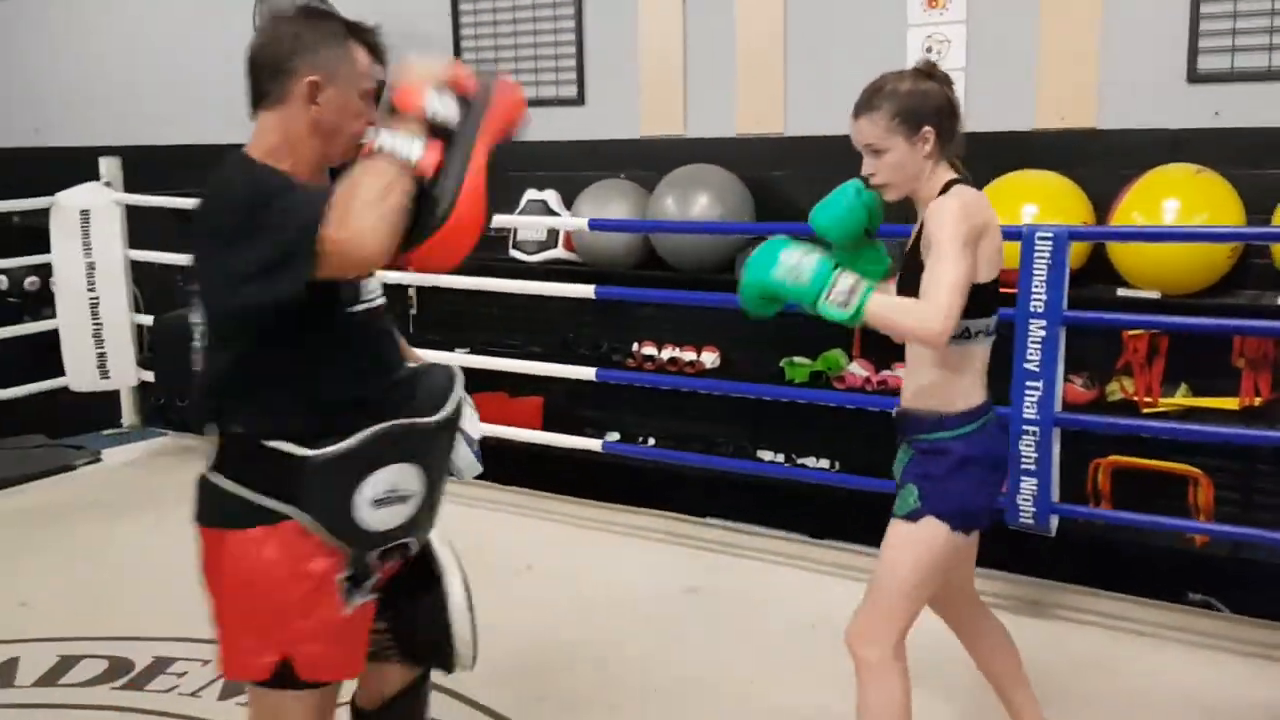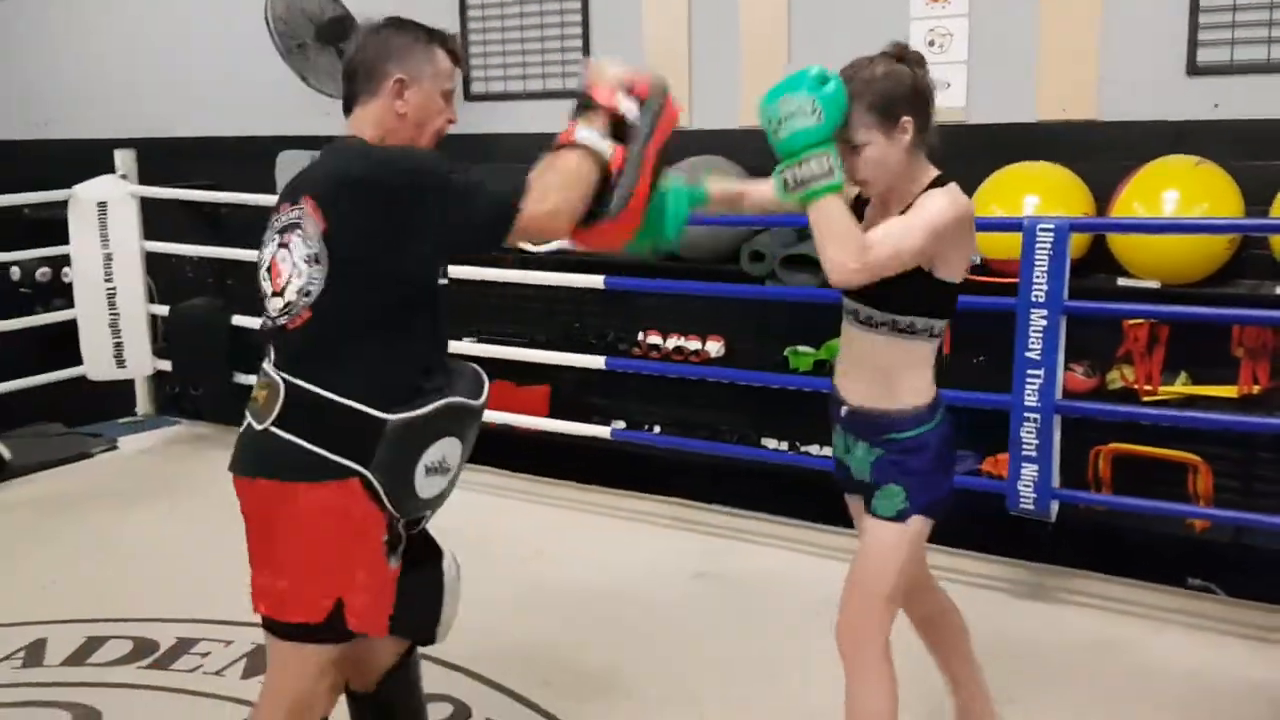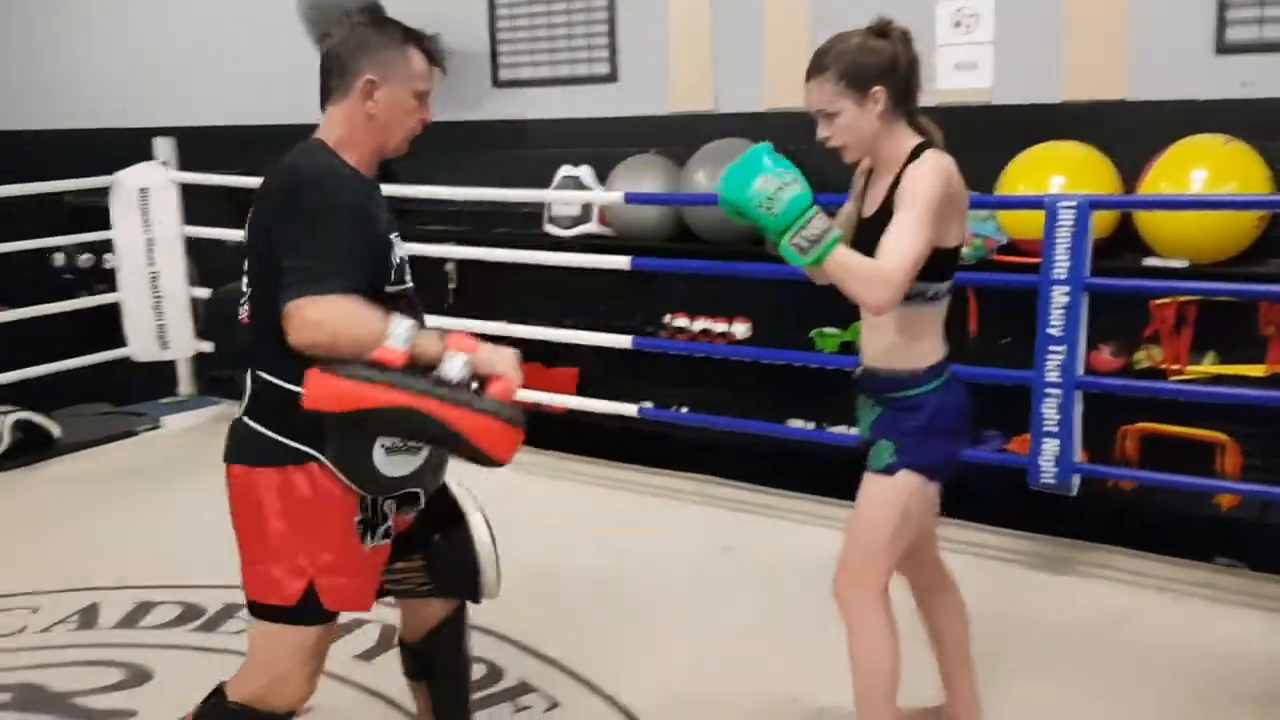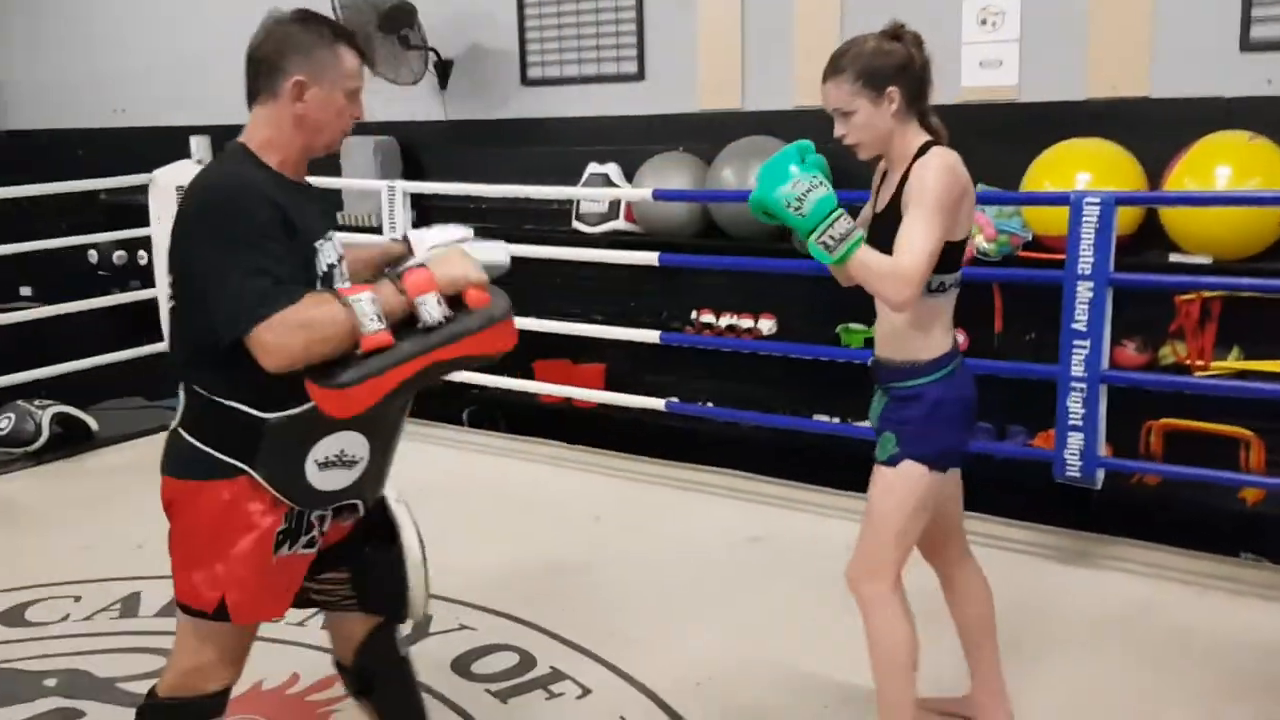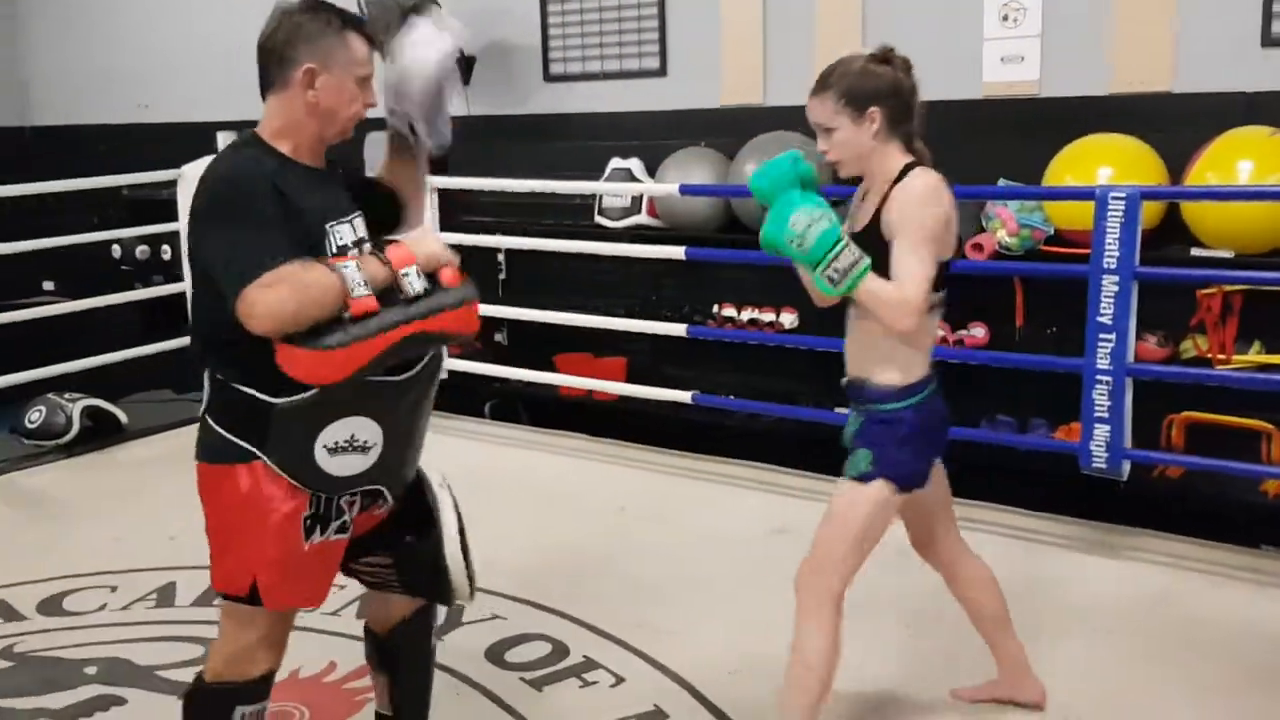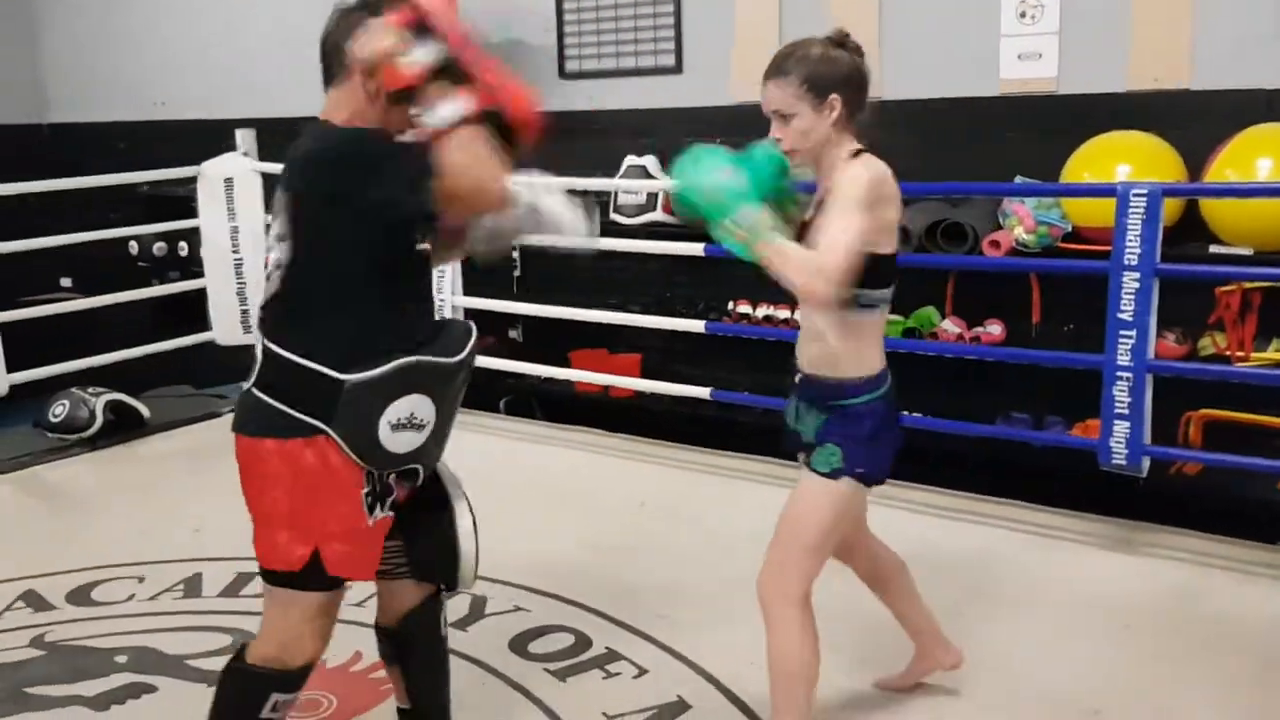
dt=0.3s
person 1, frame 1
left shoulder: (302, 200)
right shoulder: (244, 199)
right elbow: (361, 243)
left wrist: (429, 384)
right wrist: (412, 123)
left hip: (356, 510)
right hip: (282, 522)
left knee: (403, 659)
person 1, frame 2
left shoulder: (328, 183)
right shoulder: (391, 177)
right elbow: (541, 215)
right wrist: (598, 114)
left hip: (339, 460)
right hip: (322, 472)
left knee: (385, 633)
person 1, frame 3
left shoulder: (340, 183)
right shoulder: (315, 187)
right elbow: (313, 323)
left wrist: (431, 351)
right wrist: (458, 352)
left hip: (353, 455)
right hip: (300, 462)
left knee: (437, 595)
person 1, frame 4
left shoulder: (287, 185)
right shoulder: (229, 198)
right elbow: (283, 342)
left wrist: (401, 257)
right wrist: (414, 283)
left hip: (316, 466)
right hip: (239, 474)
left knee: (367, 615)
person 1, frame 5
left shoulder: (325, 172)
right shoulder: (239, 184)
left elbow: (392, 204)
right elbow: (269, 305)
left wrist: (413, 130)
right wrist: (395, 262)
left hip: (354, 449)
right hip: (269, 463)
left knee: (408, 592)
right knee: (250, 649)
person 1, frame 6
left shoulder: (358, 155)
right shoulder: (347, 156)
left elbow: (442, 226)
right elbow: (477, 190)
left wrist: (527, 209)
right wrist: (433, 79)
left hip: (363, 427)
right hip: (310, 432)
left knee: (414, 580)
right knee: (298, 634)
person 2, frame 1
left shoulder: (958, 207)
right shoulder: (933, 214)
left elbow: (935, 326)
right elbow: (896, 320)
left wrist: (823, 282)
right wrist: (851, 245)
left hip: (955, 448)
right hip: (940, 442)
left knee: (873, 638)
right knee: (956, 603)
person 2, frame 2
left shoulder: (946, 208)
right shoulder: (869, 192)
left elbow: (850, 264)
right elbow: (767, 193)
left wrist: (811, 157)
right wrist: (692, 196)
left hip: (911, 444)
right hip: (854, 428)
left knee: (859, 630)
right knee: (911, 585)
person 2, frame 3
left shoulder: (932, 175)
right shoulder: (871, 172)
left elbow: (880, 290)
right elbow: (829, 268)
left wrist: (798, 216)
right wrist: (780, 218)
left hip: (920, 406)
right hip: (885, 396)
left knee: (857, 586)
right knee: (919, 561)
person 2, frame 4
left shoulder: (938, 169)
right shoulder: (891, 170)
left elbow: (899, 287)
right elbow: (851, 273)
left wrist: (820, 216)
right wrist: (806, 215)
left hip: (926, 394)
right hip: (913, 389)
left knee: (872, 574)
right knee: (944, 548)
person 2, frame 5
left shoulder: (920, 192)
right shoulder: (872, 191)
left elbow: (905, 317)
right elbow: (825, 296)
left wrist: (829, 251)
right wrist: (798, 222)
left hip: (895, 415)
right hip: (890, 408)
left knee: (817, 588)
right knee: (940, 545)
person 2, frame 6
left shoulder: (863, 179)
right shoulder: (827, 170)
left elbow: (816, 280)
left wrist: (735, 212)
right wrist: (764, 189)
left hip: (852, 413)
right hip: (815, 400)
left knee: (780, 588)
right knee: (846, 541)
right ankle: (933, 648)
